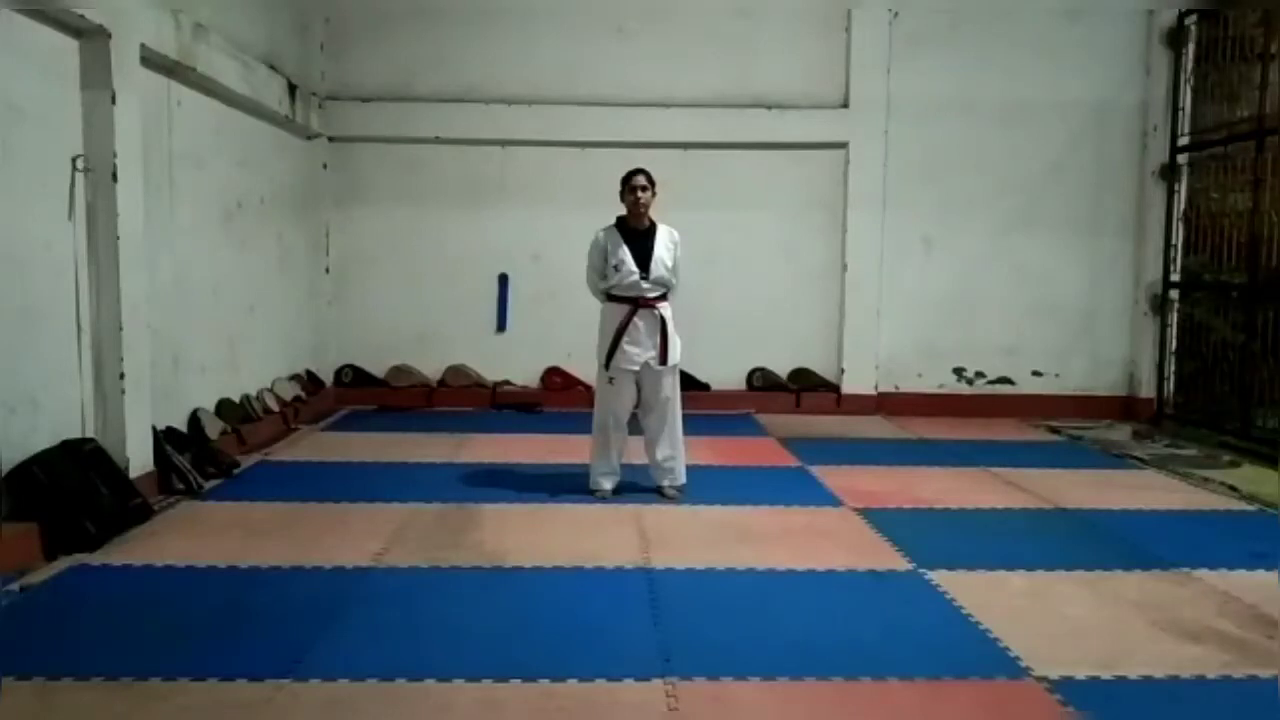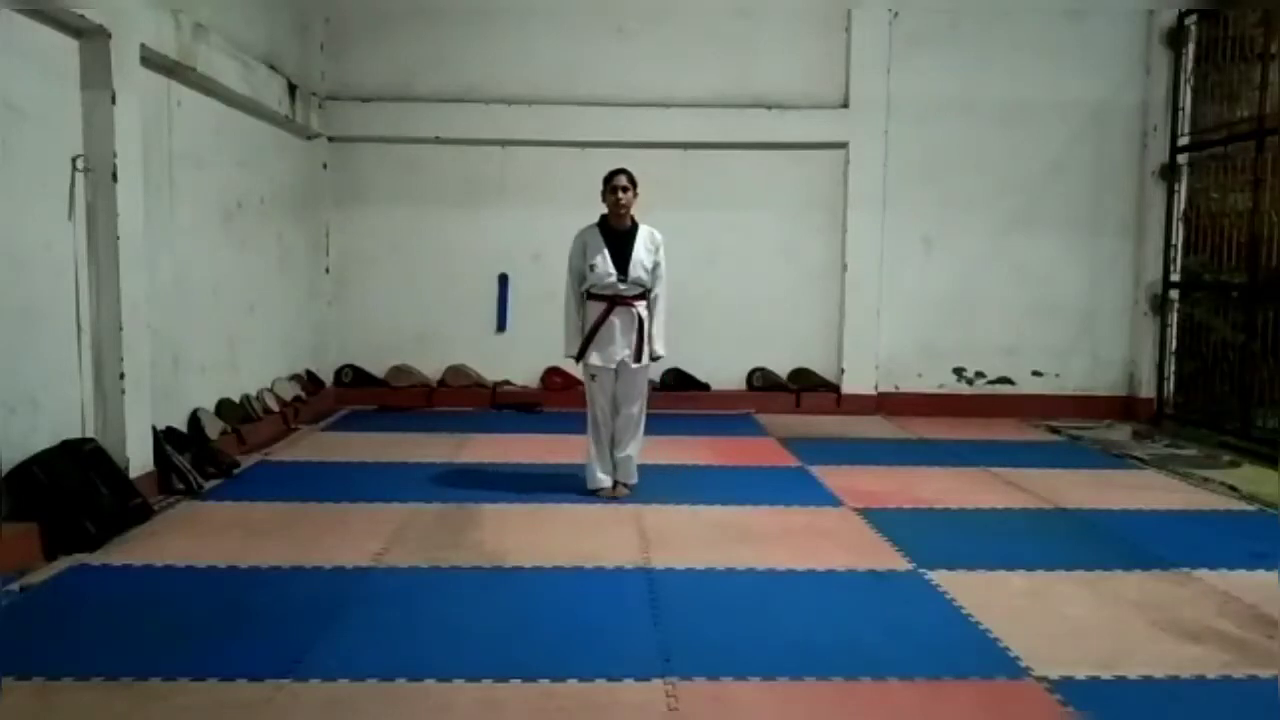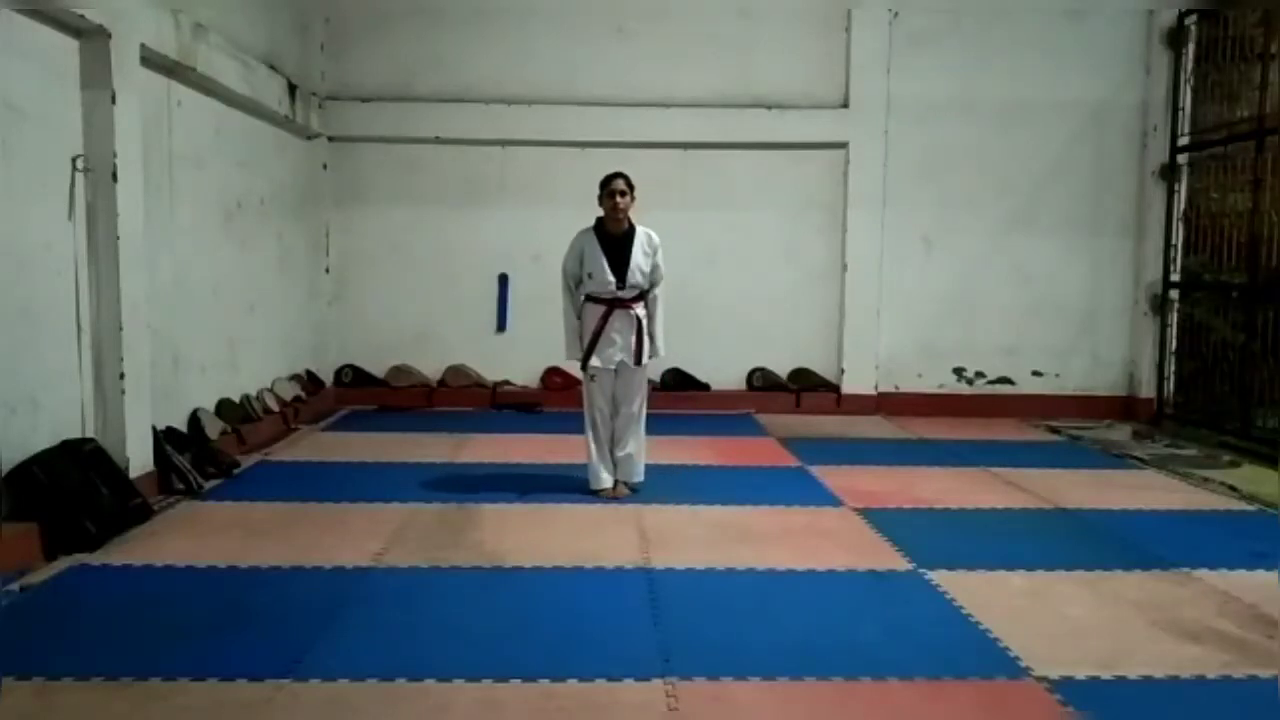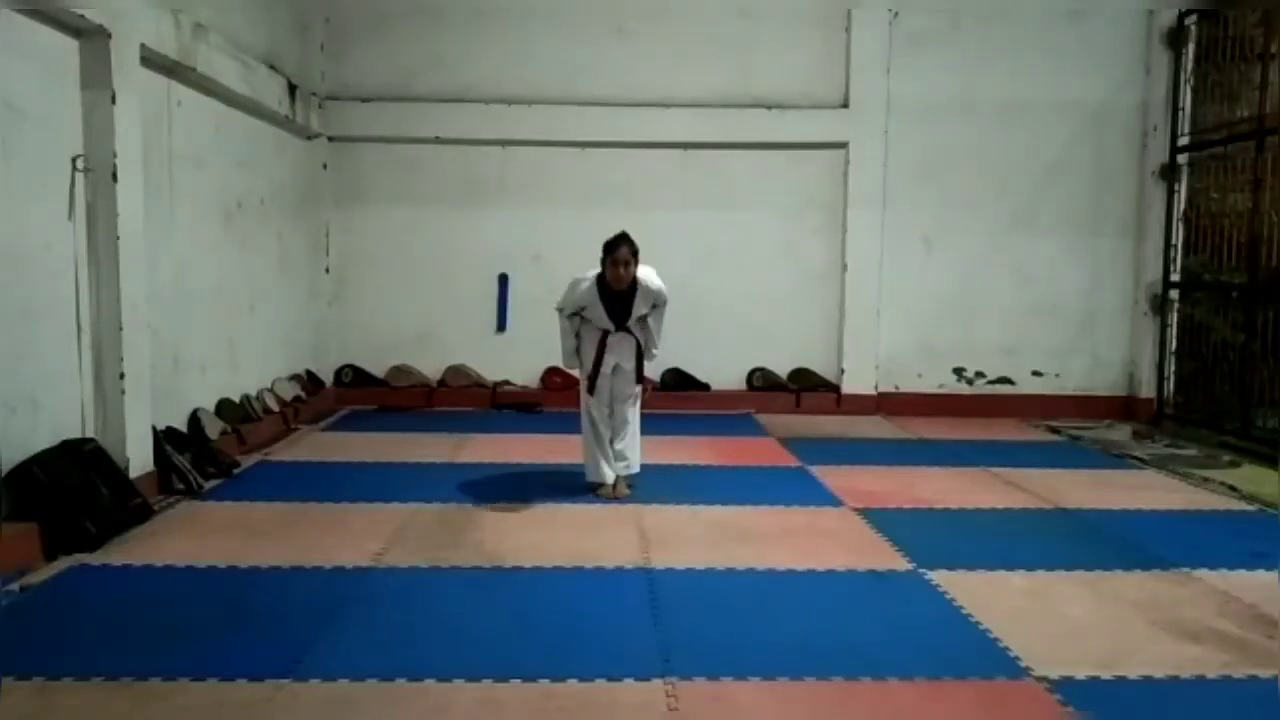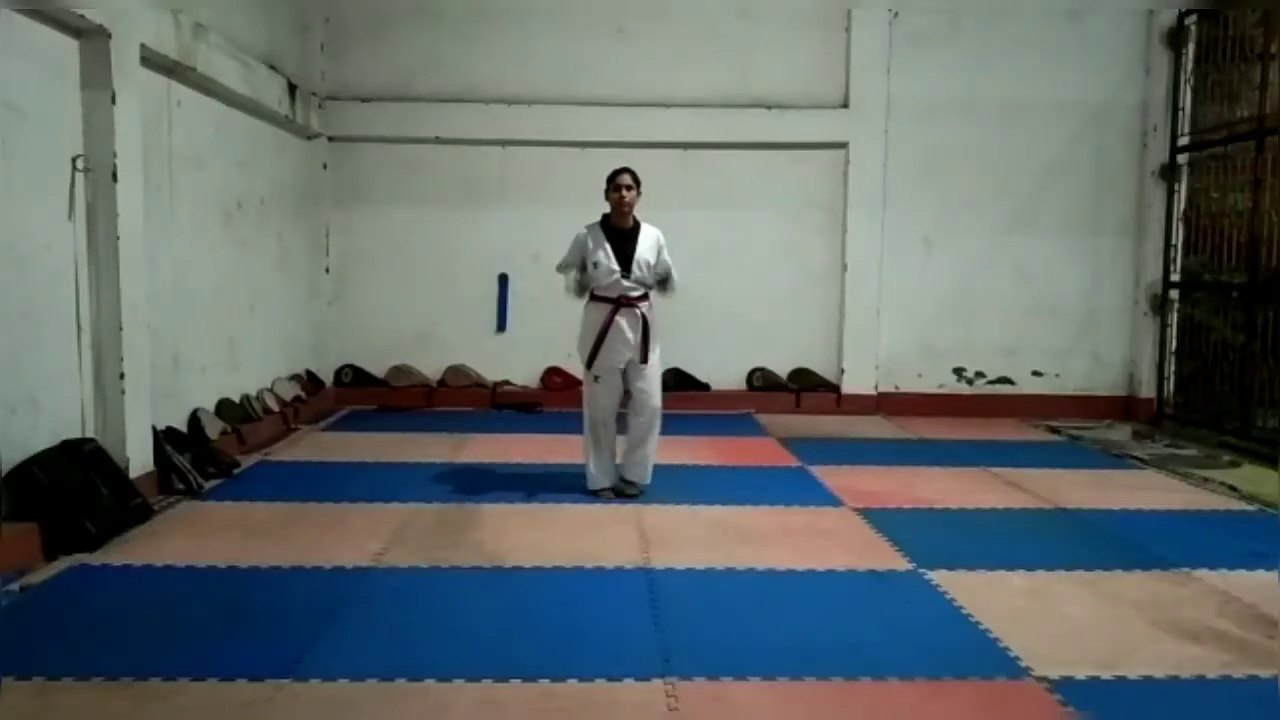
dt=1s
person 1, frame 1
left shoulder: (670, 238)
right shoulder: (605, 238)
right elbow: (595, 282)
left wrist: (651, 306)
right wrist: (626, 305)
left hip: (659, 327)
right hip: (619, 326)
left knee: (662, 407)
right knee: (612, 408)
left ankle: (668, 477)
right ankle: (604, 478)
person 1, frame 2
left shoulder: (651, 239)
right shoulder: (586, 238)
left elbow: (657, 293)
right elbow: (574, 290)
left wrist: (655, 340)
right wrist: (574, 341)
left hip: (635, 328)
right hip: (599, 326)
left knee: (631, 408)
right knee: (600, 408)
left ankle: (623, 476)
right ankle: (601, 477)
person 1, frame 3
left shoulder: (648, 240)
right shoulder: (584, 241)
left elbow: (655, 290)
right elbow: (570, 288)
left wrist: (655, 339)
right wrist: (574, 341)
left hip: (634, 327)
right hip: (597, 328)
left knee: (631, 407)
right knee: (599, 407)
left ankle: (625, 475)
right ankle: (603, 477)
person 1, frame 4
left shoulder: (651, 285)
right shoulder: (584, 286)
left elbow: (659, 306)
right elbow: (564, 312)
left wrist: (650, 345)
right wrist: (572, 354)
left hip: (630, 343)
right hip: (595, 343)
left knee: (627, 406)
right knee: (597, 407)
left ankle: (622, 473)
right ankle: (604, 476)
person 1, frame 5
left shoulder: (653, 236)
right shoulder: (588, 236)
left elbow: (663, 273)
right elbow: (566, 269)
left wrist: (665, 282)
right wrist: (576, 282)
left hip: (641, 323)
right hip: (602, 322)
left knee: (648, 404)
right knee: (601, 407)
left ankle: (633, 474)
right ankle: (602, 478)
